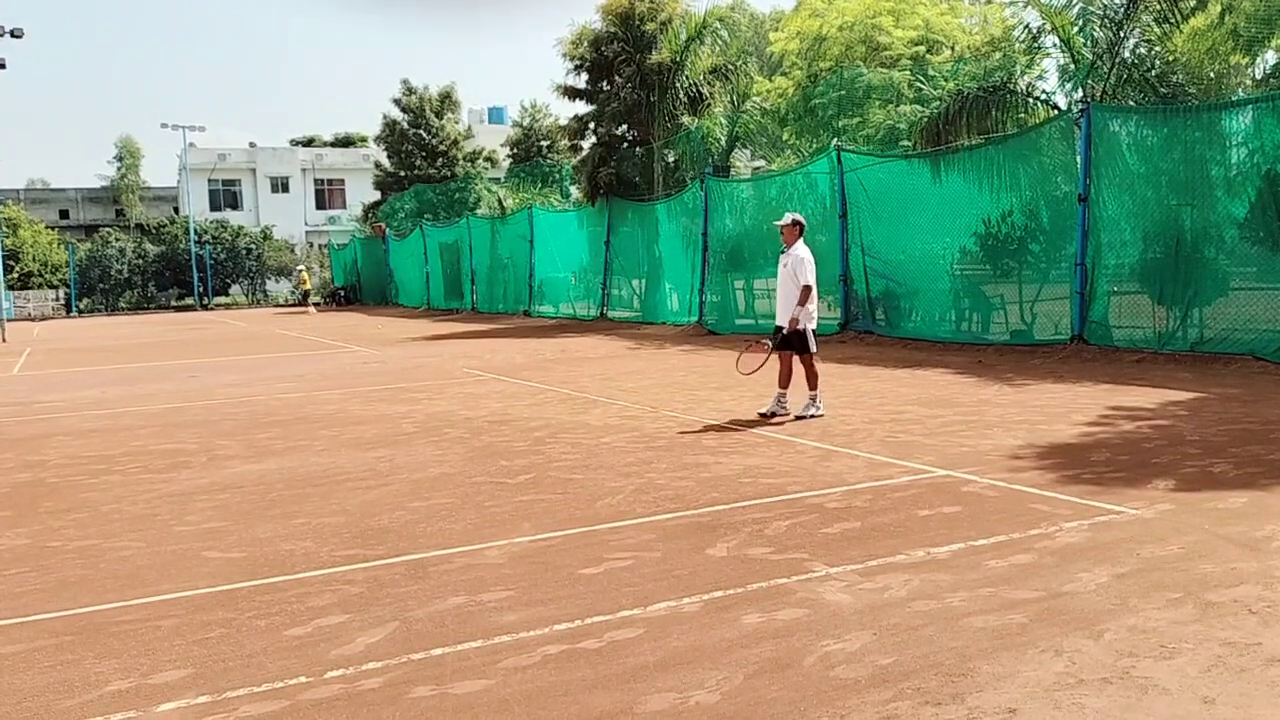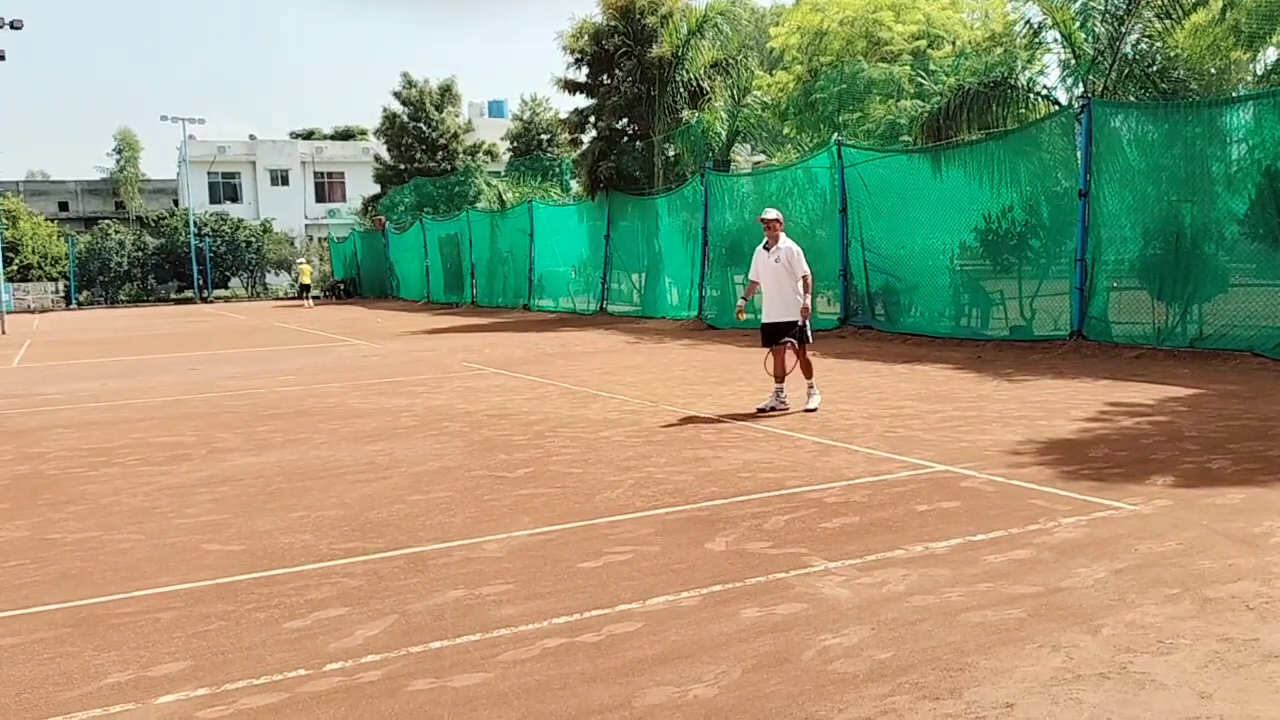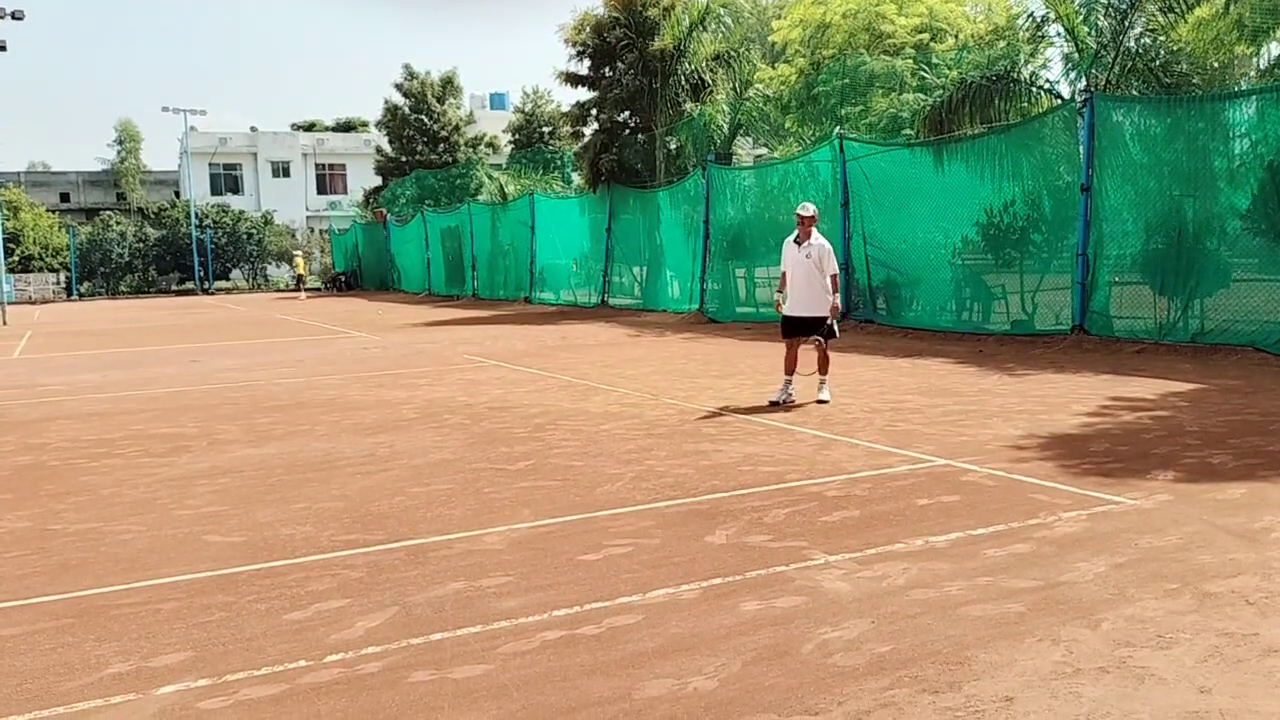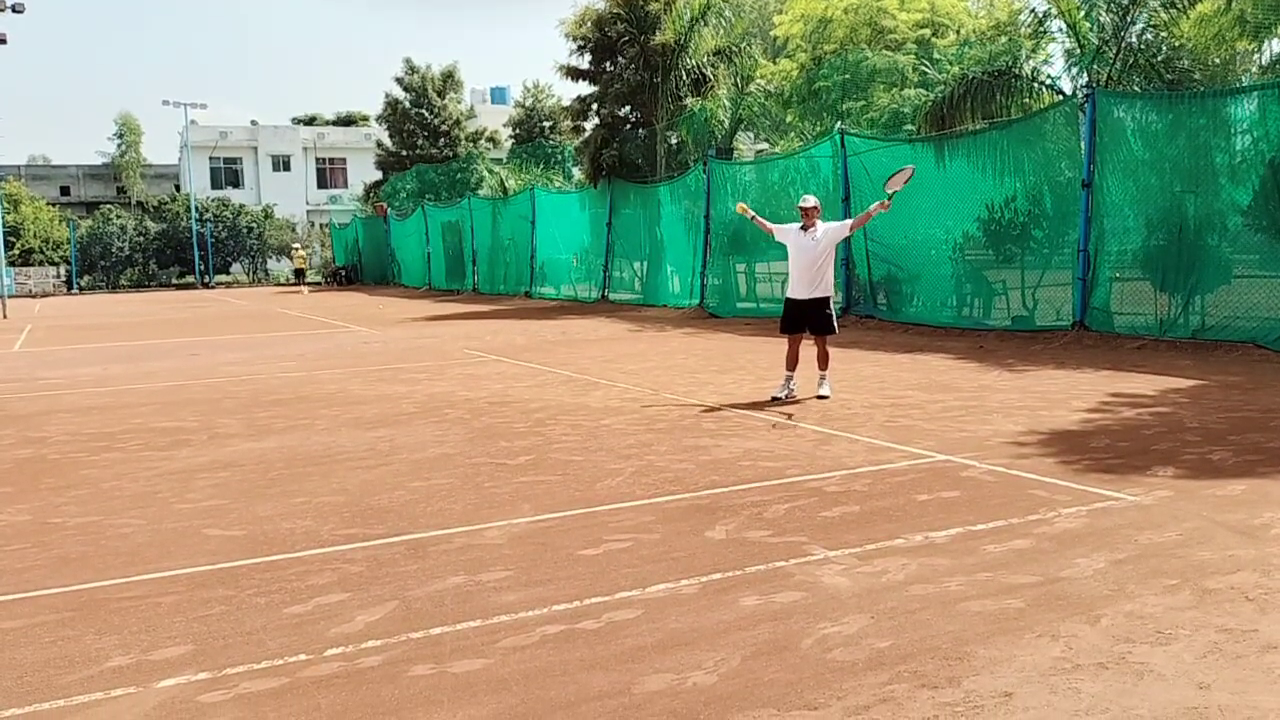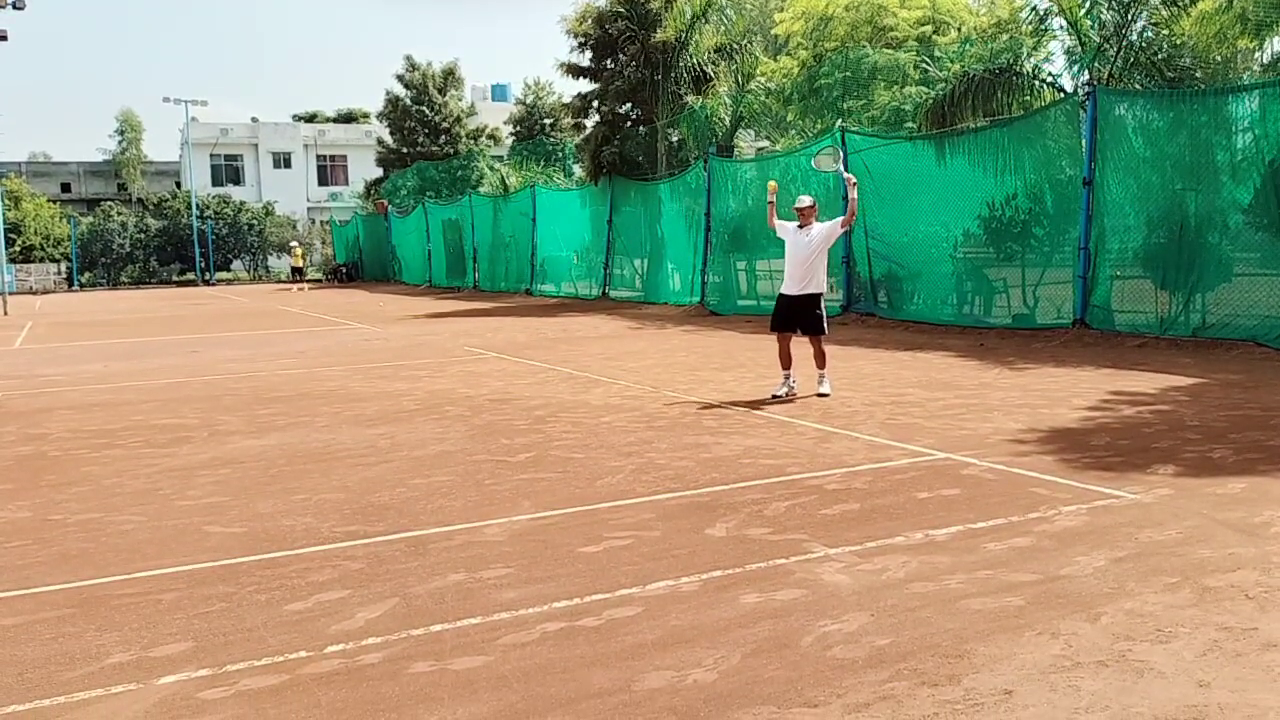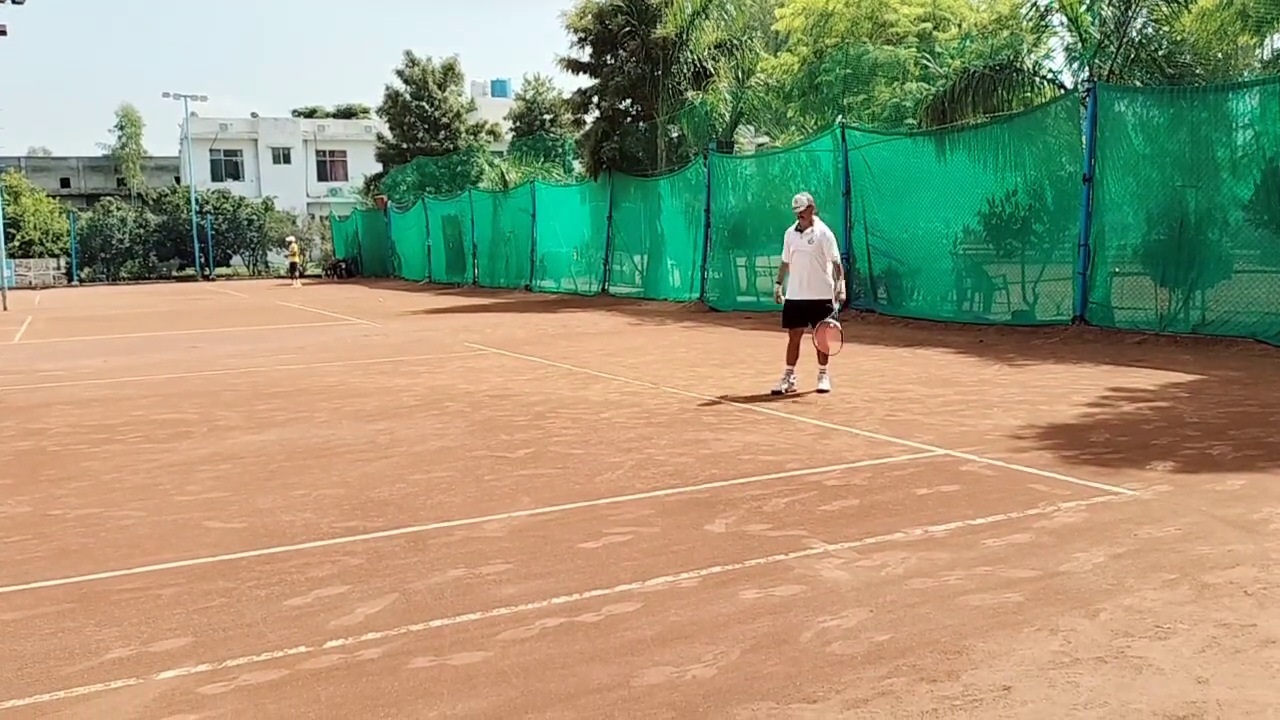
dt=0.7s
person 1, frame 1
left shoulder: (801, 256)
right shoulder: (787, 254)
left elbow: (807, 287)
left wrist: (796, 313)
left hip: (799, 321)
right hip: (785, 320)
left knee: (806, 360)
right knee: (784, 360)
left ankle: (815, 404)
right ankle: (781, 403)
person 1, frame 2
left shoulder: (791, 249)
right shoulder: (759, 252)
left elbow: (806, 276)
right elbow: (754, 280)
left wrist: (807, 300)
right wrist: (743, 300)
left hip: (793, 313)
right hip: (771, 315)
left knee: (801, 352)
right knee: (777, 354)
left ankle: (813, 392)
right ankle: (780, 397)
person 1, frame 3
left shoulder: (822, 245)
right shoulder: (788, 243)
left elbow: (834, 274)
left wrist: (836, 299)
right wrist: (779, 294)
left hip: (819, 309)
right hip: (793, 309)
left knee: (821, 348)
right knee: (791, 347)
left ankle: (823, 387)
right ankle: (787, 389)
person 1, frame 4
left shoulder: (829, 231)
right shoulder: (791, 231)
left elbow: (856, 222)
right elbow: (769, 227)
left wrist: (875, 208)
right wrist: (752, 215)
left hip: (819, 297)
right hip: (794, 297)
left knee: (821, 342)
right knee: (793, 342)
left ankle: (823, 382)
right ankle: (788, 384)
person 1, frame 5
left shoulder: (825, 230)
right shoulder: (790, 229)
left elbow: (850, 216)
right elbow: (772, 222)
left wrist: (852, 189)
right wrist: (772, 197)
left hip: (811, 295)
right hip: (787, 294)
left knee: (816, 341)
right knee: (783, 340)
left ankle: (823, 380)
right ankle: (788, 382)
person 1, frame 6
left shoulder: (823, 232)
right shoulder: (790, 233)
left elbow: (835, 262)
left wrist: (840, 285)
right wrist: (778, 285)
left hip: (820, 295)
right hip: (794, 295)
right knee: (794, 337)
left ankle: (823, 376)
right ankle: (789, 378)
